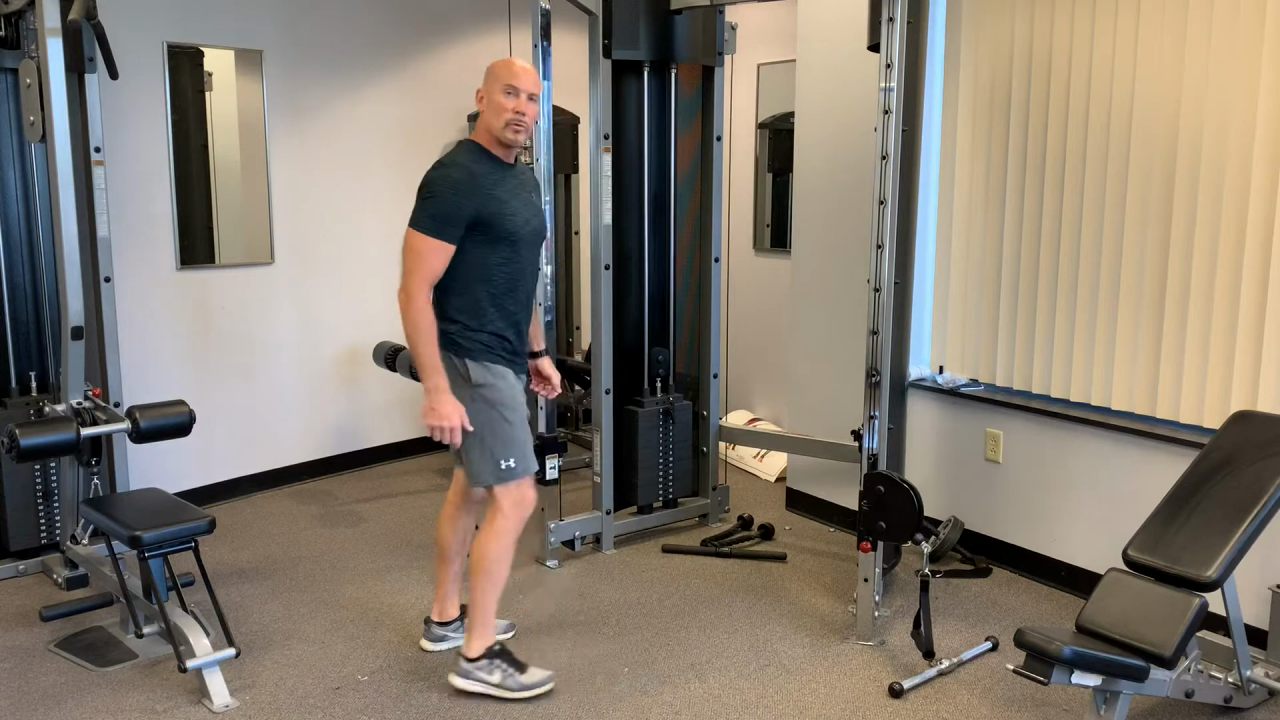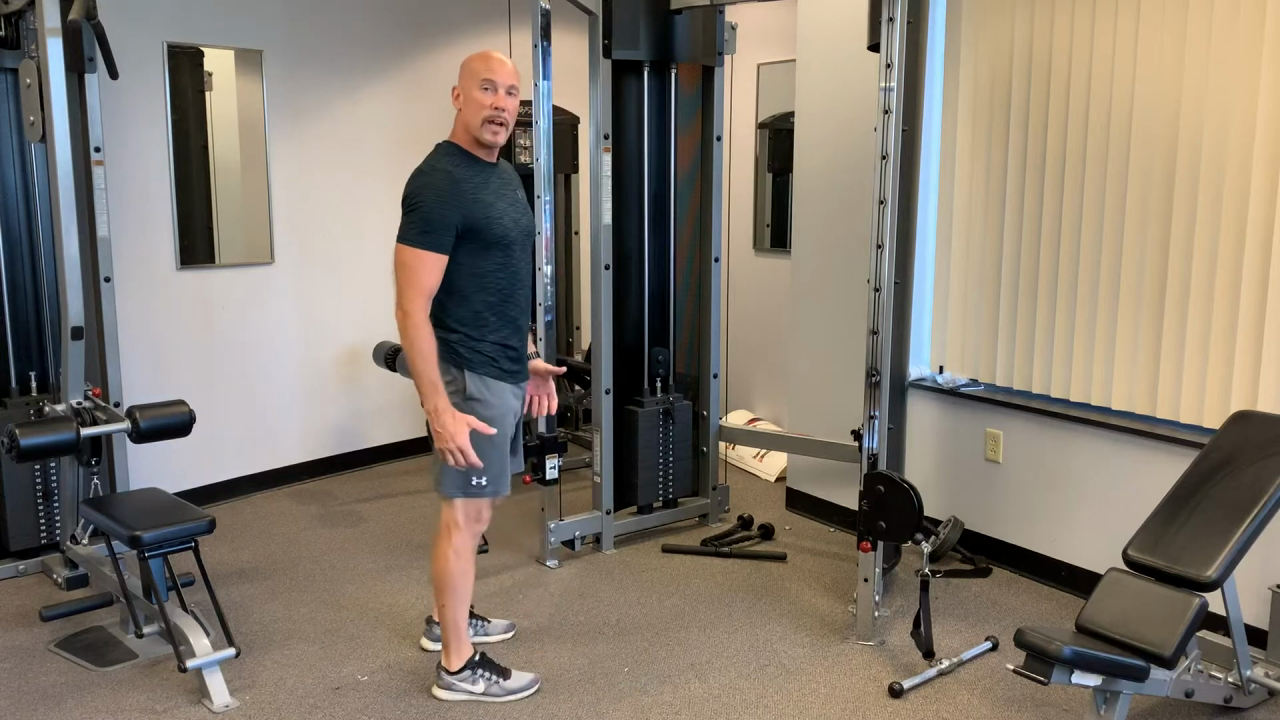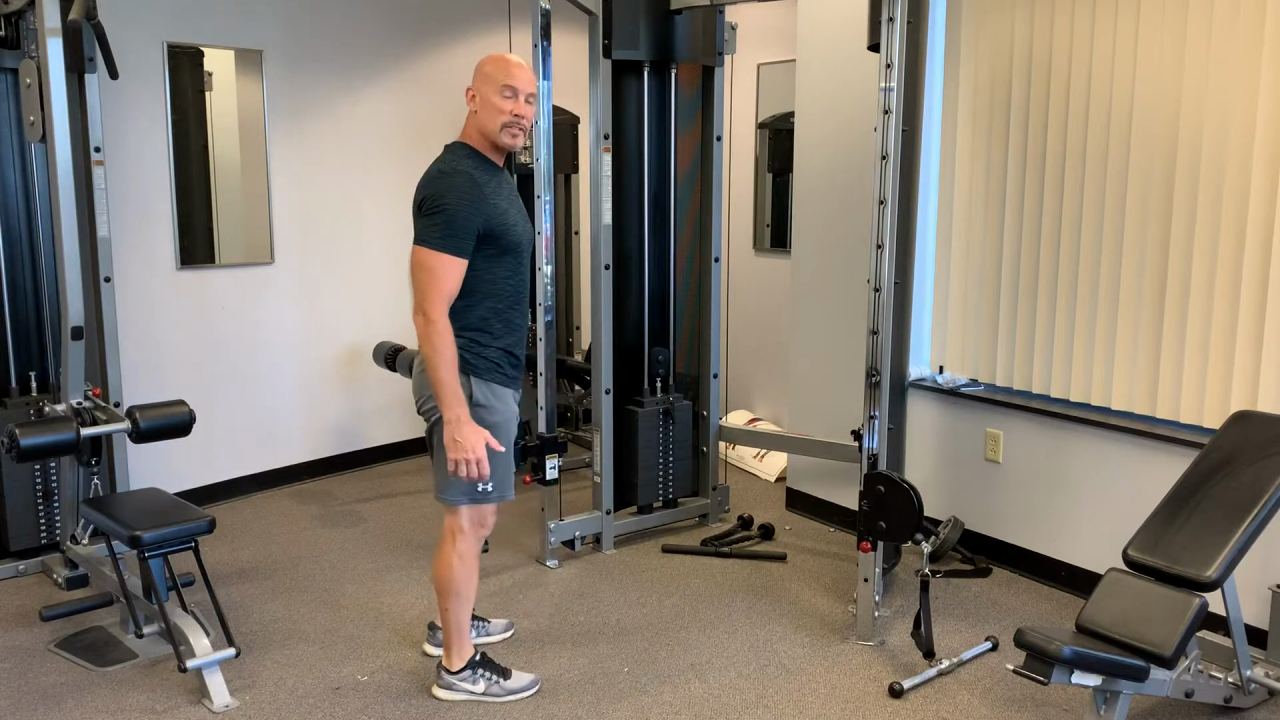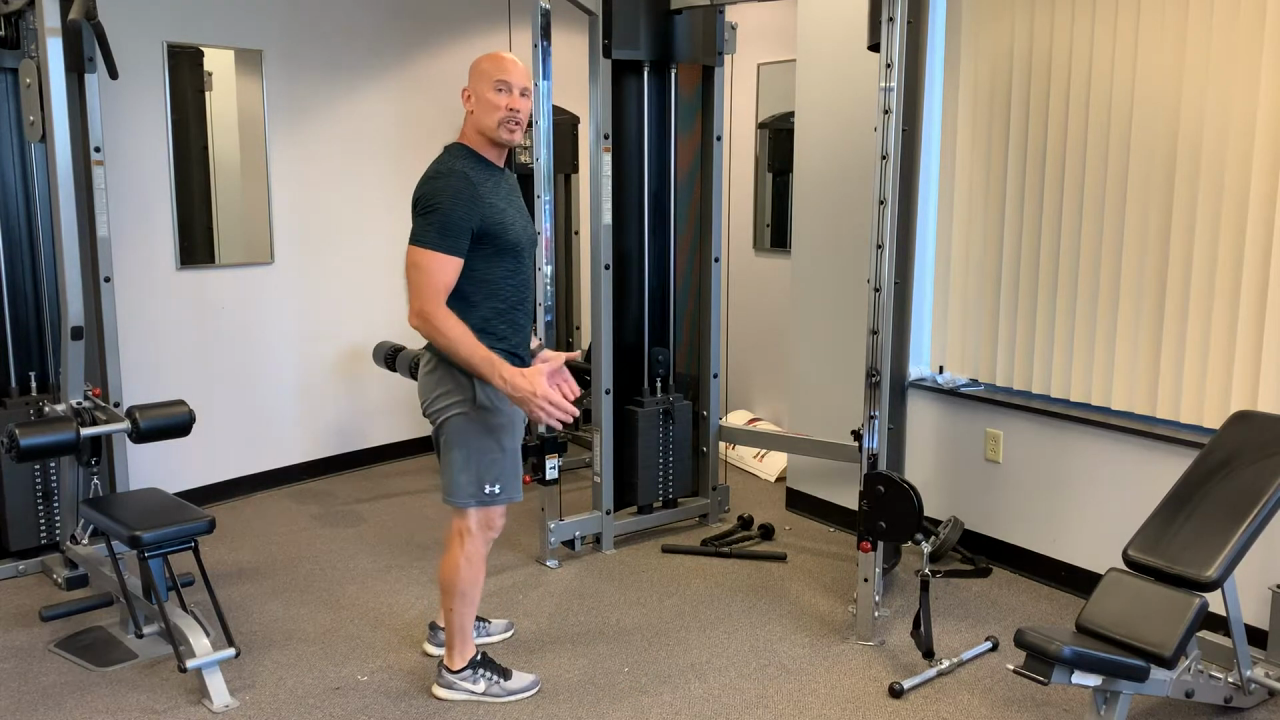
dt=0.5s
person 1, frame 1
left shoulder: (523, 179)
right shoulder: (455, 178)
right elbow: (414, 291)
left wrist: (537, 352)
right wrist: (436, 390)
left hip: (503, 360)
right hip: (472, 364)
left knee: (473, 488)
right knee: (515, 498)
left ankle: (445, 616)
right ankle: (480, 653)
person 1, frame 2
left shoulder: (505, 177)
right shoulder: (439, 184)
right elbow: (413, 309)
left wrist: (529, 357)
right wrist: (439, 408)
left hip: (502, 372)
right hip: (468, 376)
left knee: (482, 499)
right knee: (467, 513)
left ankle: (448, 618)
right ankle: (458, 666)
person 1, frame 3
left shoulder: (495, 177)
right shoulder: (455, 185)
right elbow: (431, 314)
right wrist: (458, 418)
left hip: (493, 374)
right hip: (470, 381)
left knee: (482, 507)
right knee: (470, 517)
left ankle: (451, 623)
right ankle: (459, 666)
person 1, frame 4
left shoulder: (498, 177)
right shoulder: (452, 184)
right elbow: (426, 310)
left wrist: (536, 353)
right wrist: (510, 379)
left hip: (495, 373)
right hip: (473, 380)
left knee: (476, 512)
right knee: (480, 520)
left ankle: (450, 623)
right ankle: (460, 666)
